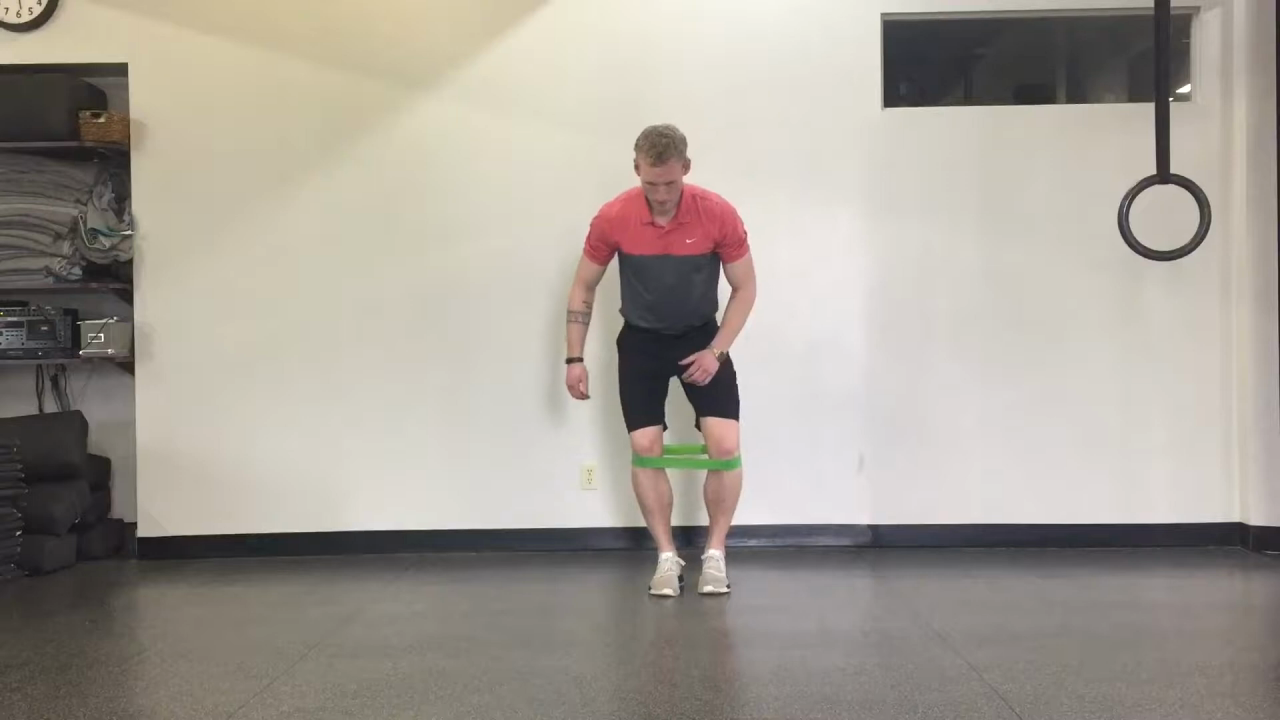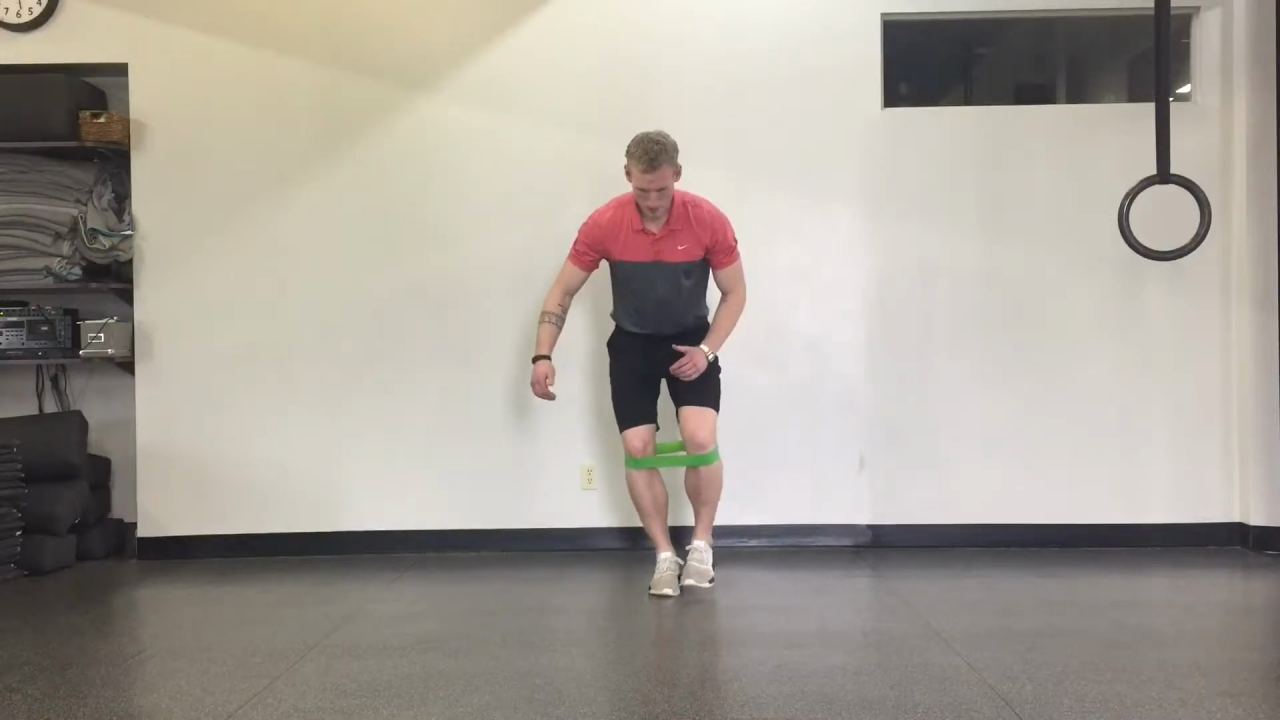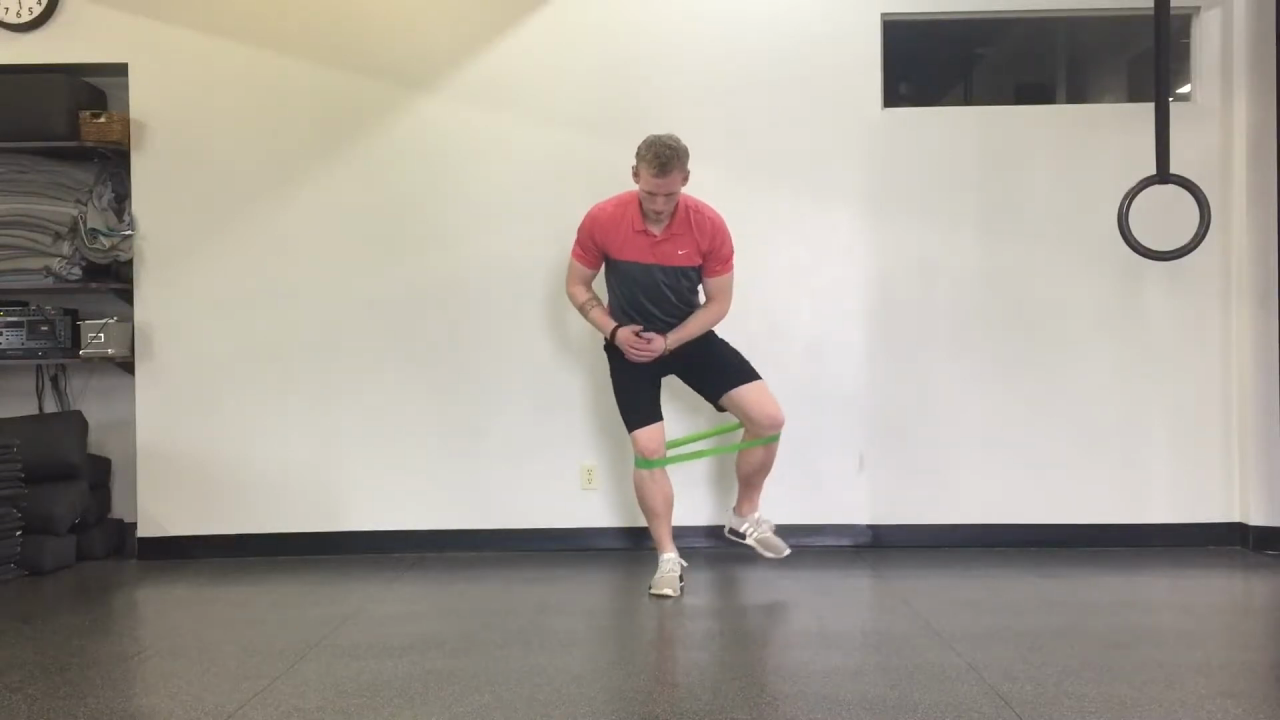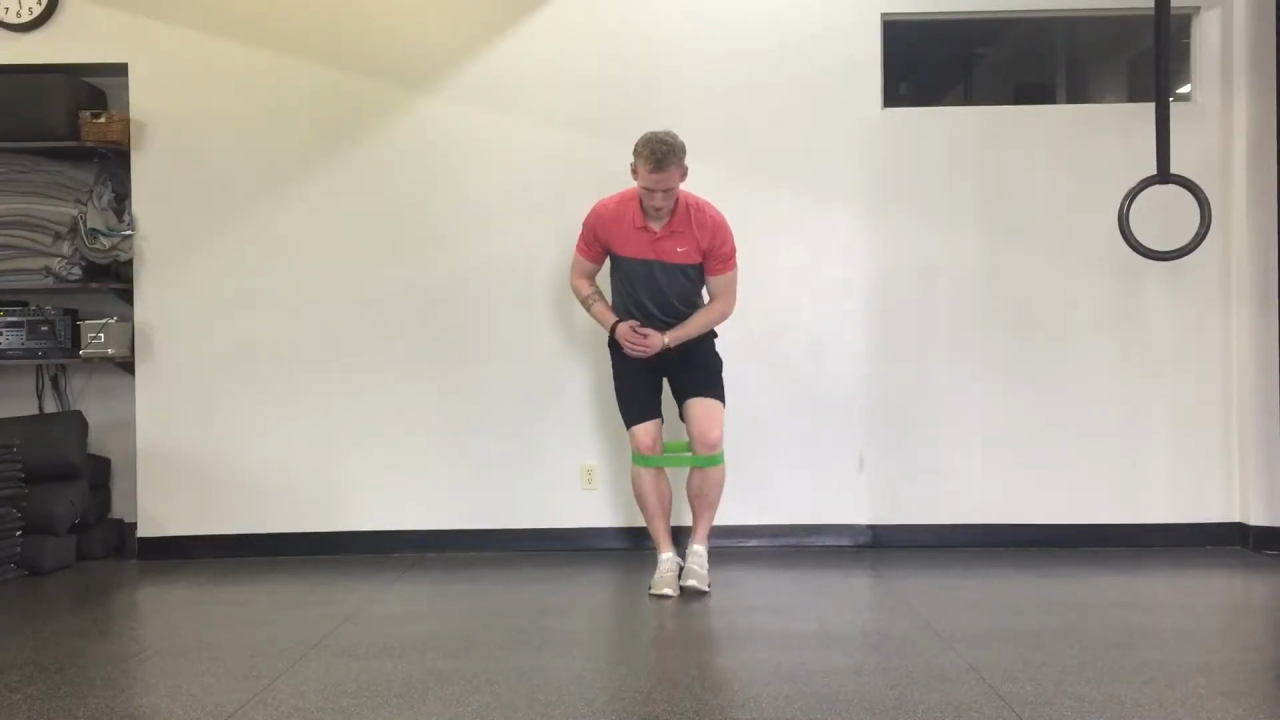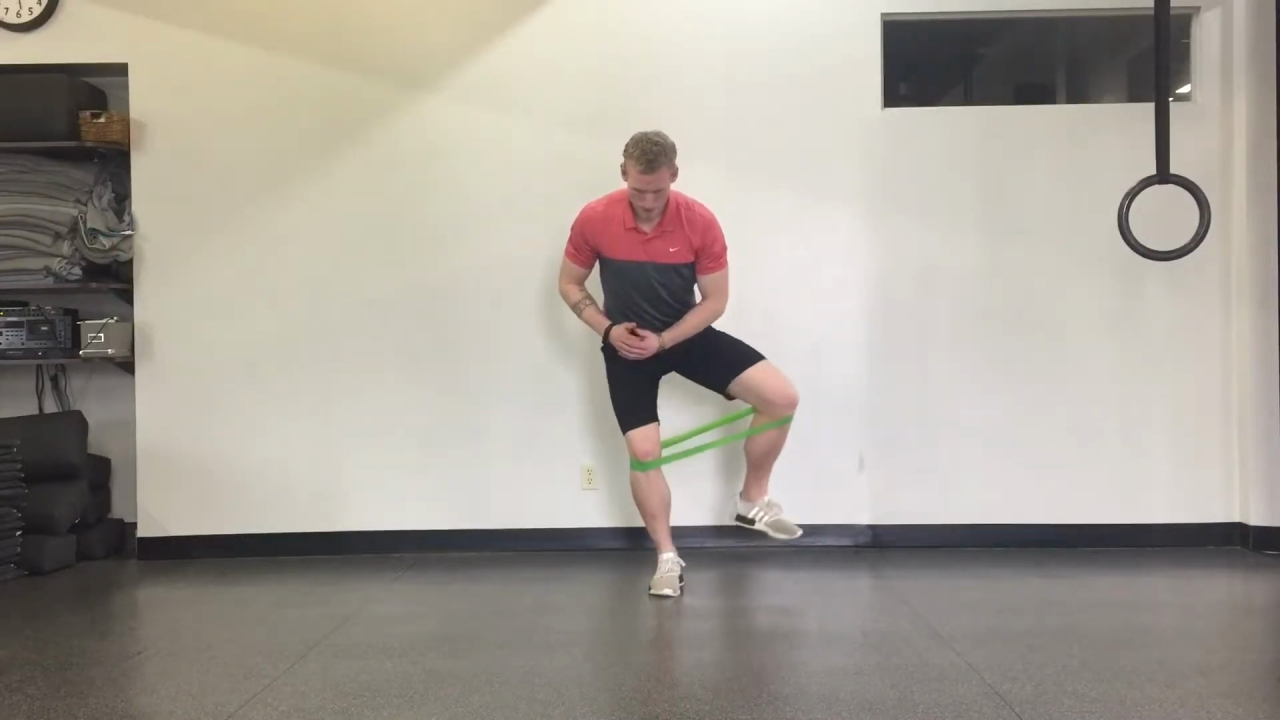
dt=1s
person 1, frame 1
left shoulder: (719, 214)
right shoulder: (612, 218)
left elbow: (744, 288)
right elbow: (584, 287)
left wrist: (716, 350)
right wrist: (575, 357)
left hip: (701, 338)
right hip: (641, 341)
left knee: (725, 445)
right knee: (645, 448)
left ankle: (715, 554)
right ankle: (667, 557)
person 1, frame 2
left shoulder: (709, 221)
right shoulder: (603, 224)
left elbow: (735, 292)
right elbow: (562, 291)
left wrist: (708, 350)
right wrist: (542, 356)
left hip: (691, 340)
right hip: (632, 343)
left knee: (700, 439)
right knee: (638, 448)
left ankle: (702, 544)
right ankle: (666, 557)
person 1, frame 3
left shoulder: (709, 225)
right shoulder: (602, 220)
left elbow: (718, 302)
right elbow: (576, 285)
left wrist: (667, 342)
right wrist: (613, 331)
left hip: (690, 336)
right hip: (630, 342)
left knee: (767, 417)
right knee: (648, 449)
left ankle: (745, 517)
right ankle: (668, 558)
person 1, frame 4
left shoulder: (710, 223)
right shoulder: (605, 216)
left elbow: (723, 302)
right elbow: (581, 278)
left wrist: (666, 339)
right wrist: (614, 325)
left hip: (690, 340)
right hip: (632, 343)
left knee: (708, 440)
right knee: (646, 445)
left ankle: (698, 549)
right ankle: (665, 556)
person 1, frame 5
left shoulder: (700, 222)
right shoulder: (594, 220)
left elbow: (714, 301)
right elbow: (569, 285)
left wrist: (662, 341)
right wrist: (608, 330)
left hip: (687, 333)
right hip: (627, 344)
left knee: (782, 396)
right knee: (644, 451)
left ankle: (753, 500)
right ankle: (667, 558)
